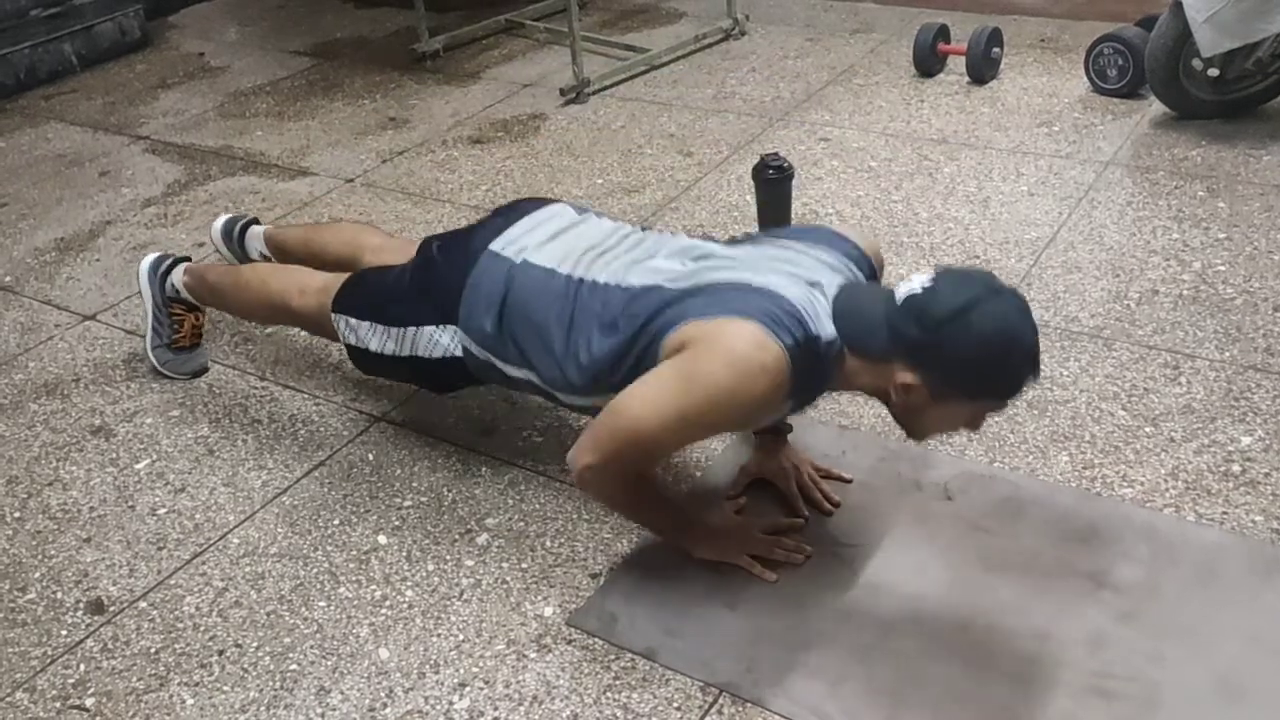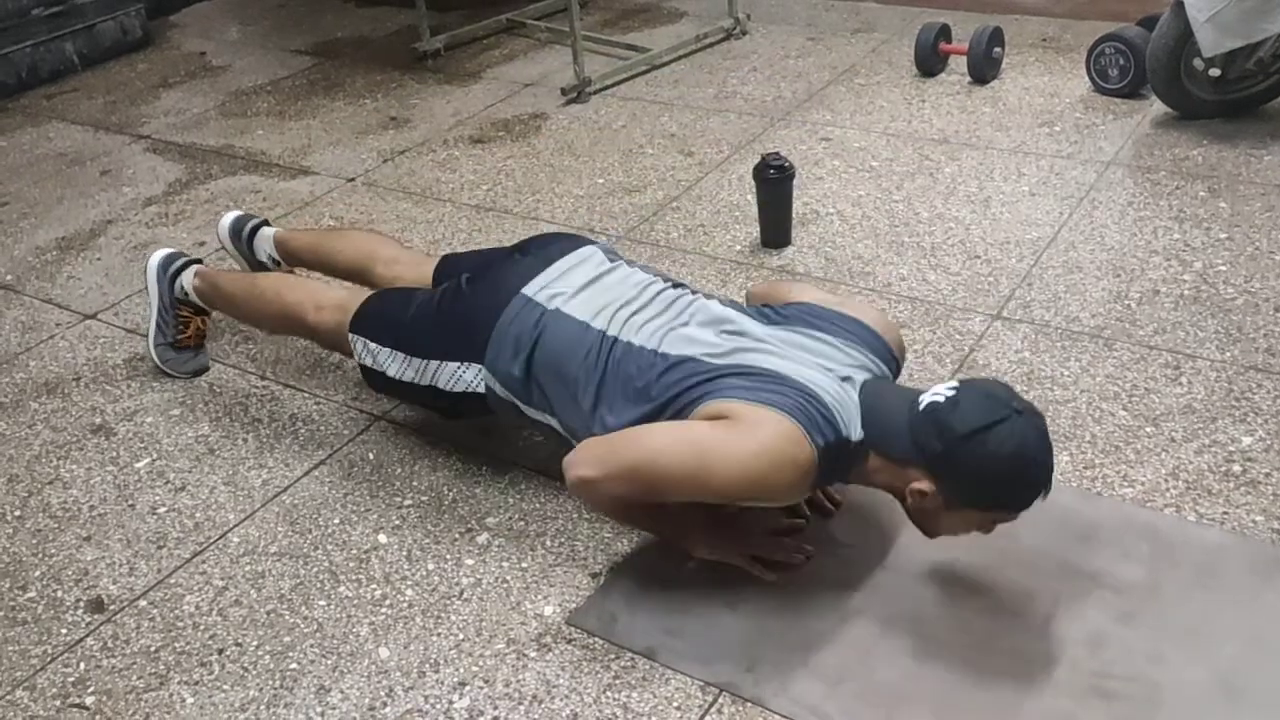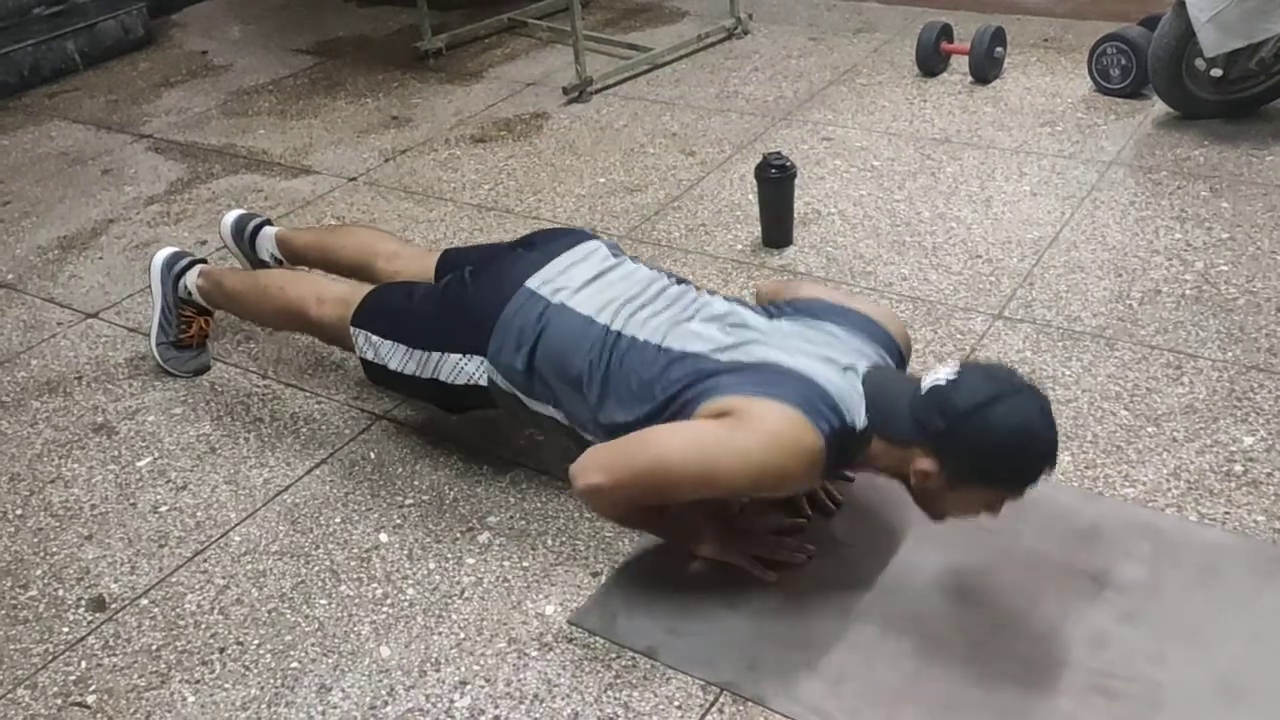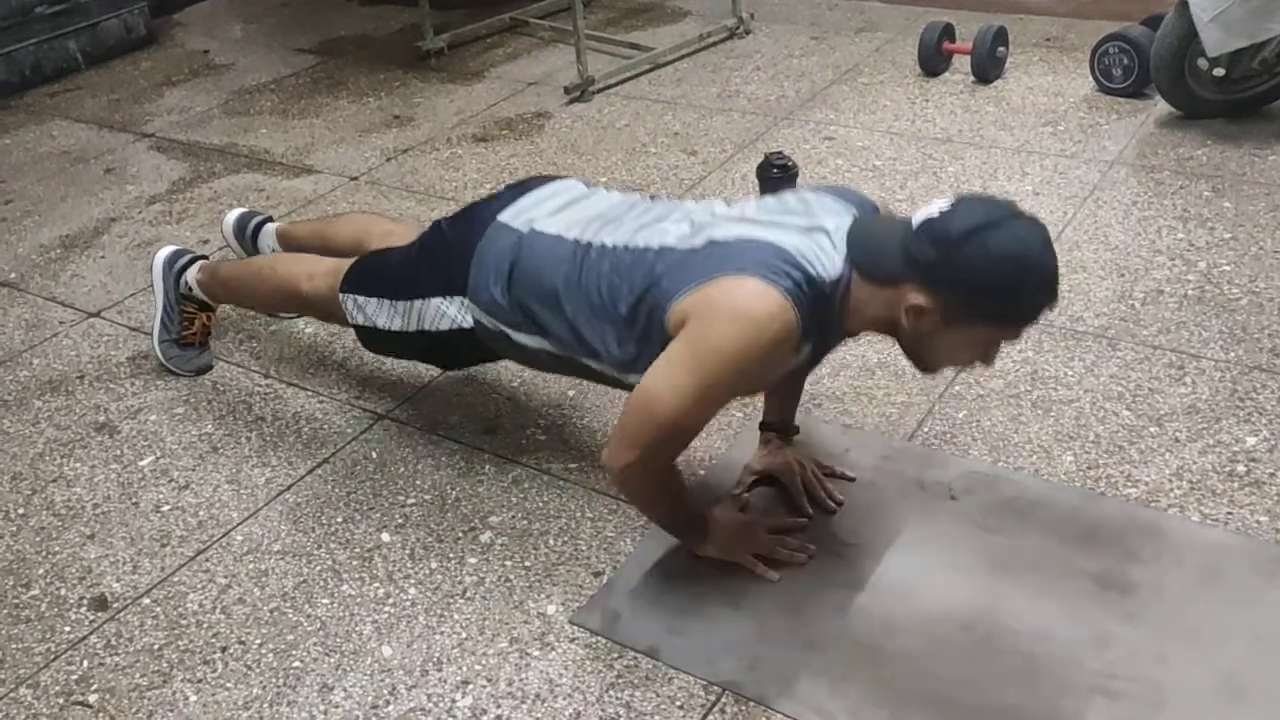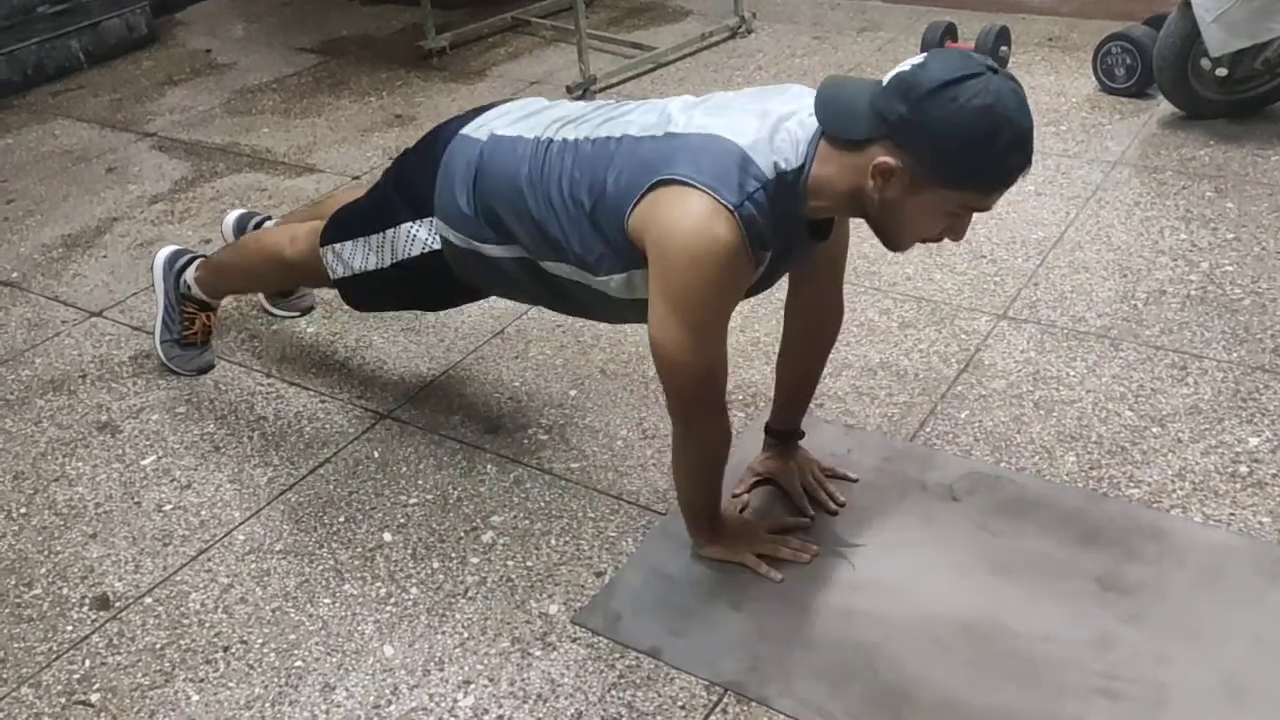
dt=0.3s
person 1, frame 1
left shoulder: (858, 262)
right shoulder: (756, 364)
right elbow: (595, 460)
left wrist: (770, 442)
right wrist: (698, 532)
left hip: (558, 239)
right hip: (493, 308)
left knee: (391, 258)
right knee: (327, 303)
left ankle: (255, 234)
right ankle: (182, 281)
person 1, frame 2
left shoulder: (875, 343)
right shoulder: (781, 453)
right elbow: (590, 470)
right wrist: (703, 535)
left hip: (581, 274)
right hip: (514, 340)
left knee: (408, 275)
right knee: (339, 319)
left ankle: (265, 237)
right ankle: (189, 281)
person 1, frame 3
left shoulder: (883, 342)
right shoulder: (785, 430)
right elbow: (596, 475)
right wrist: (701, 532)
left hip: (581, 269)
right hip: (512, 334)
left knee: (406, 271)
right knee: (342, 312)
left ankle: (265, 235)
right ankle: (193, 282)
person 1, frame 4
left shoulder: (869, 229)
right shoulder: (762, 316)
right elbow: (628, 457)
left wrist: (779, 438)
right wrist: (706, 533)
left hip: (564, 215)
right hip: (499, 275)
left knee: (400, 243)
right knee: (335, 289)
left ankle: (268, 232)
right ankle: (194, 279)
person 1, frame 5
left shoulder: (839, 134)
right shoulder: (708, 224)
left elbow: (817, 301)
right elbow: (696, 410)
left wrist: (785, 444)
right wrist: (711, 532)
left hip: (533, 149)
right hip: (465, 195)
left knee: (358, 222)
right knee: (321, 253)
left ankle: (260, 222)
right ankle: (193, 280)
